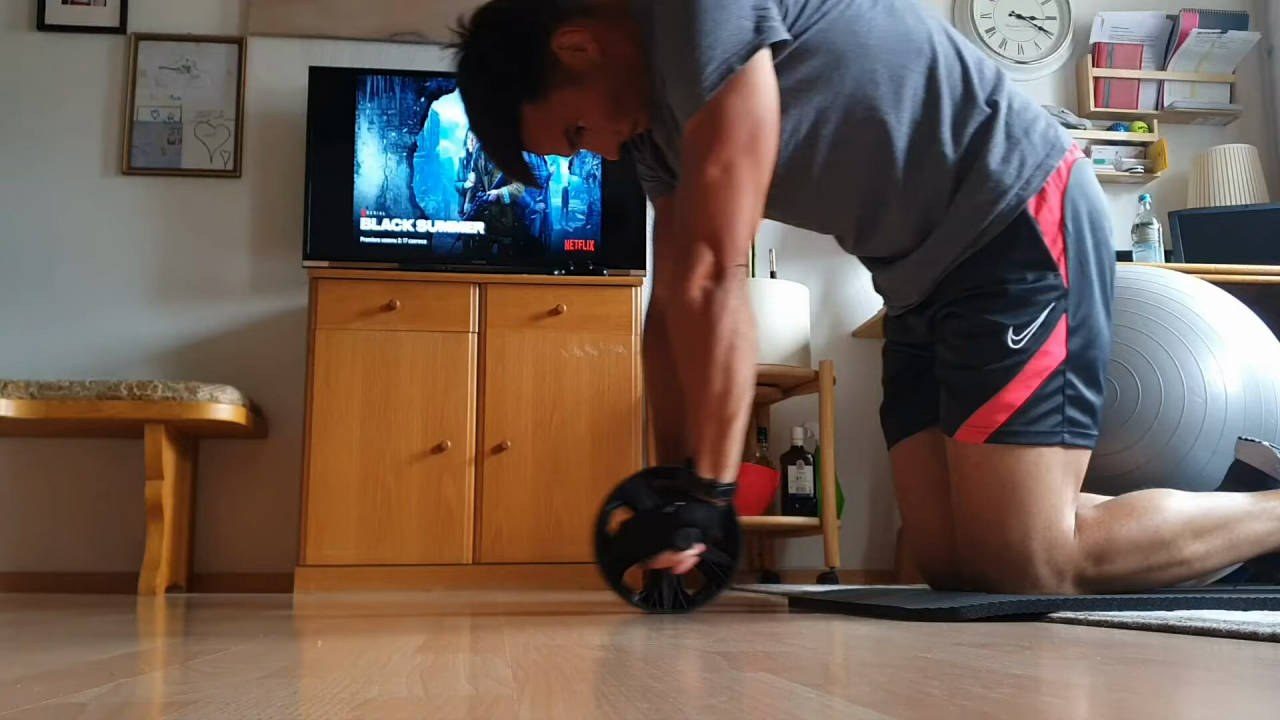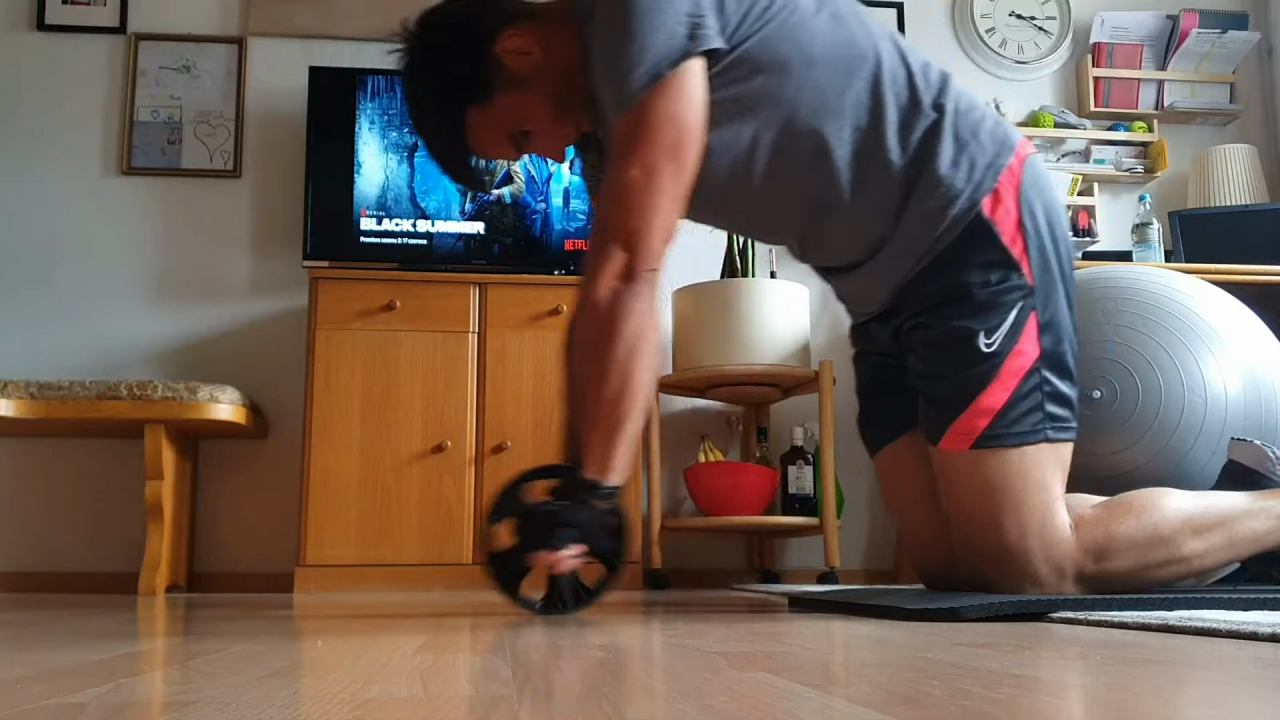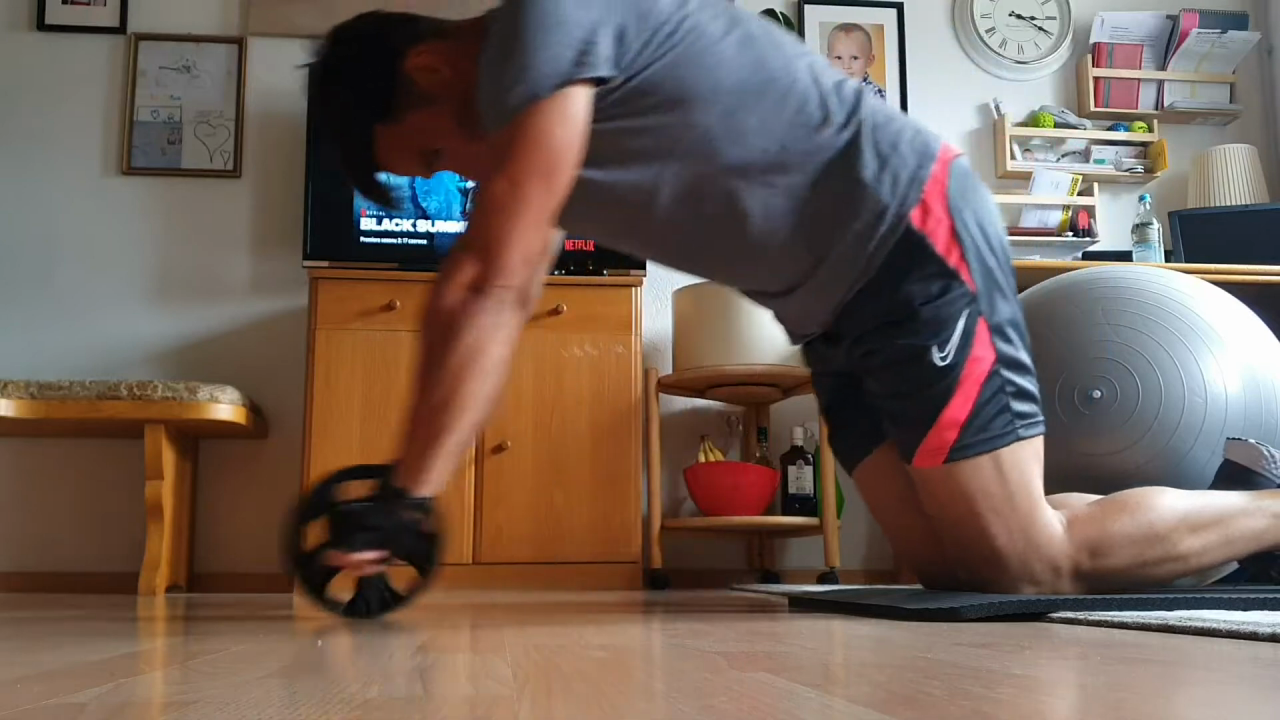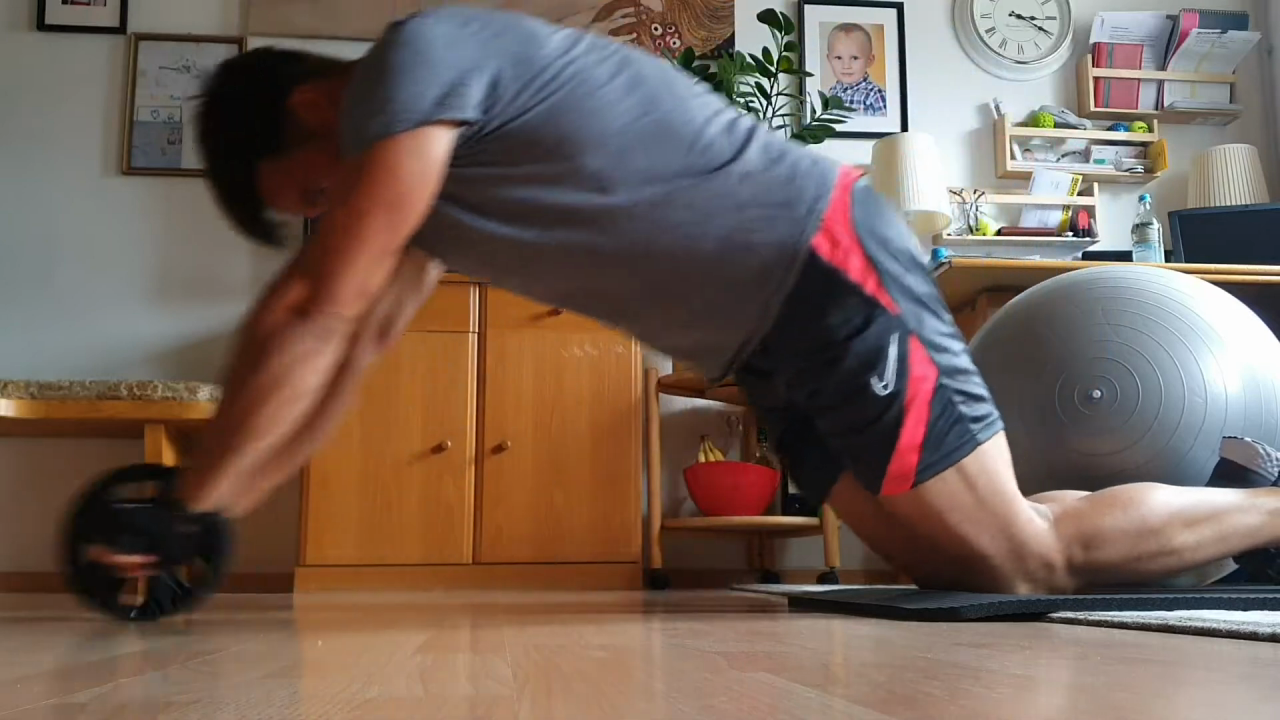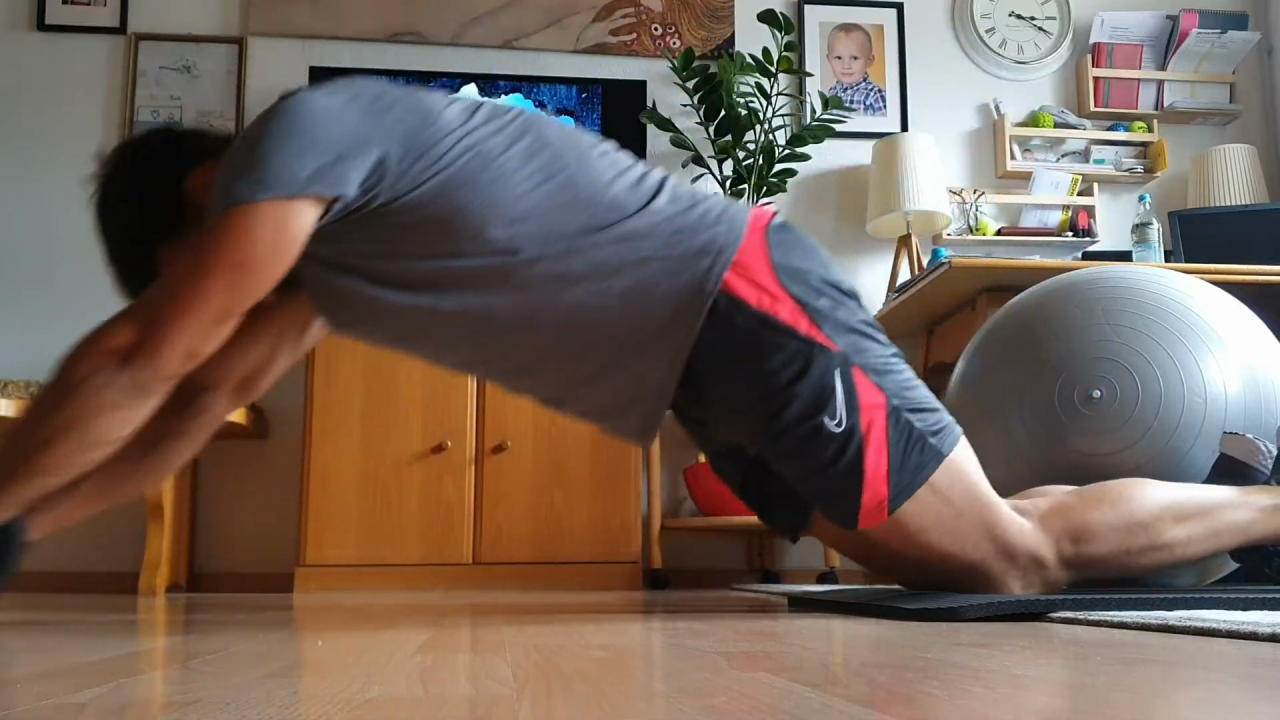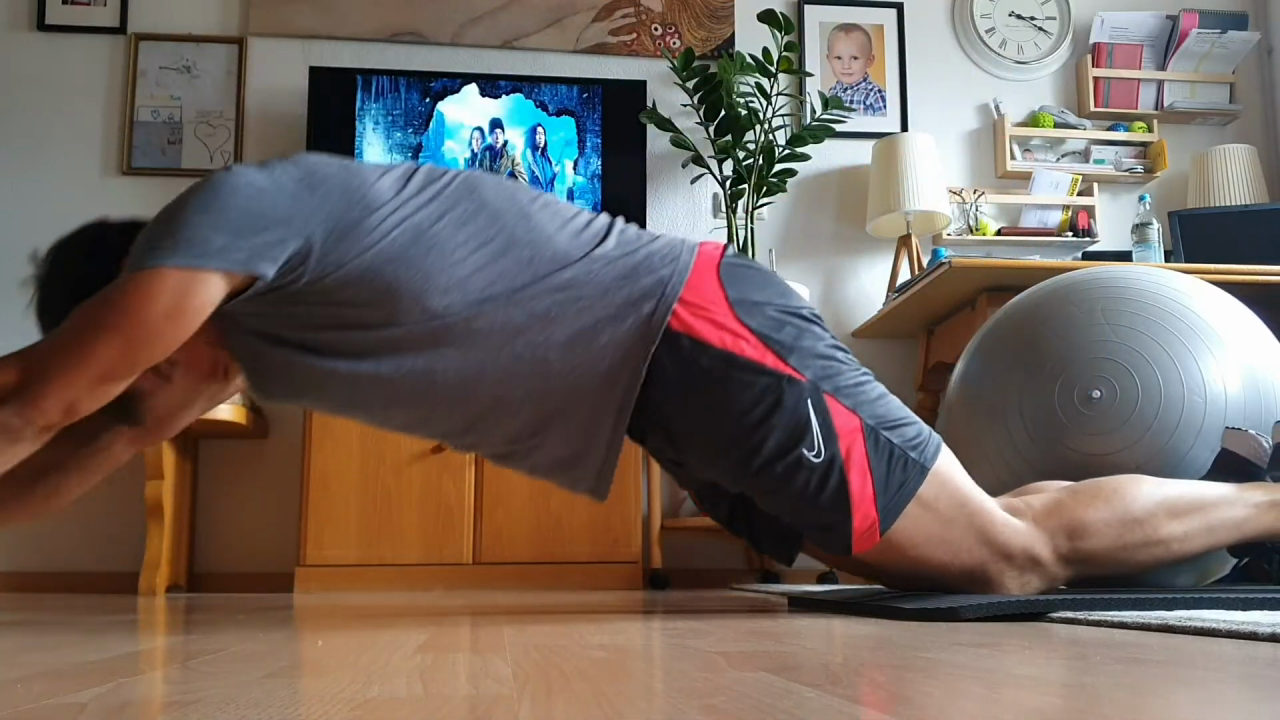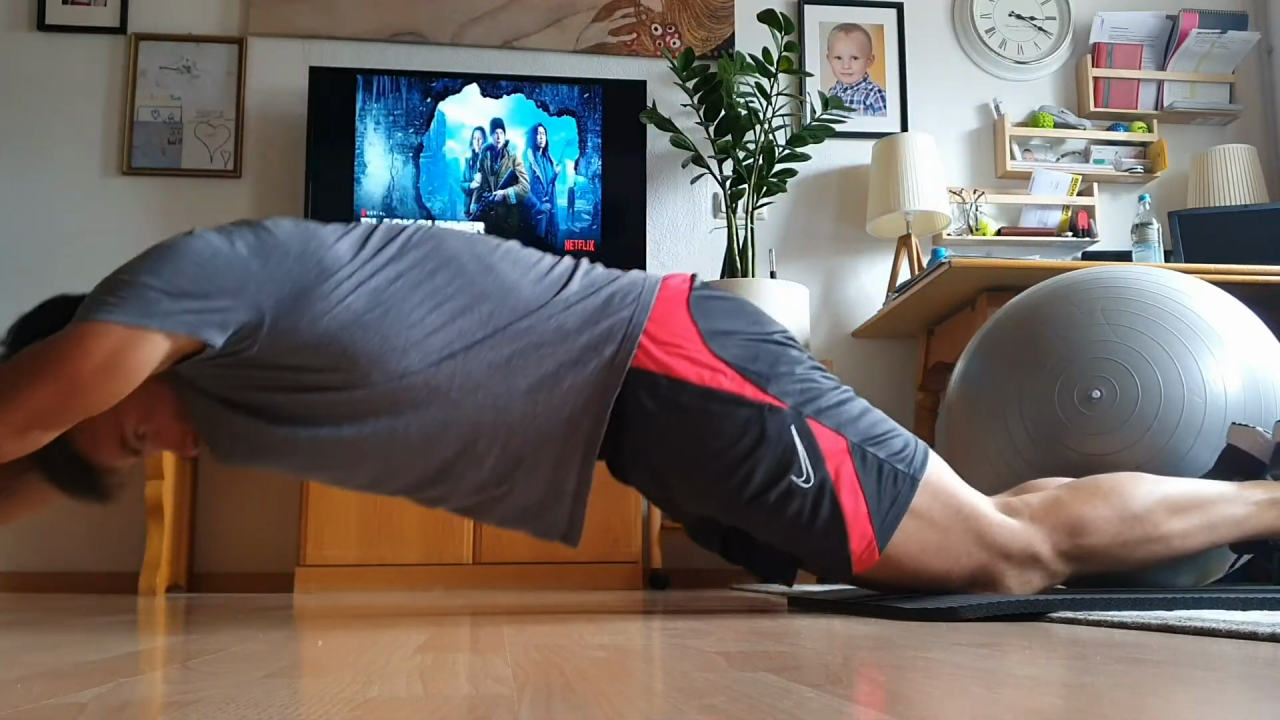
dt=0.3s
person 1, frame 1
right shoulder: (660, 119)
left elbow: (714, 272)
right elbow: (674, 304)
left hip: (1022, 223)
right hip: (929, 274)
left knee: (1026, 567)
right knee: (949, 563)
person 1, frame 2
right shoulder: (611, 103)
left elbow: (627, 274)
right elbow: (607, 302)
left hip: (982, 225)
right hip: (894, 282)
left knee: (1028, 565)
right knee: (948, 563)
person 1, frame 3
right shoulder: (528, 120)
left elbow: (480, 285)
right elbow: (498, 314)
left wrist: (401, 504)
right wrist: (401, 500)
left hip: (911, 236)
right hip: (842, 298)
left knee: (1027, 565)
right knee: (955, 562)
person 1, frame 4
right shoulder: (411, 156)
left elbow: (308, 312)
right elbow: (345, 350)
left wrist: (186, 511)
right wrist: (207, 513)
left hip: (825, 262)
right hip: (771, 320)
left knee: (1019, 558)
right knee: (948, 558)
person 1, frame 5
left shoulder: (313, 131)
right shoulder: (318, 244)
left elbow: (139, 355)
right elbow: (202, 401)
left hip: (747, 302)
right hip: (718, 347)
left knee: (1014, 554)
right knee: (979, 552)
person 1, frame 6
left shoulder: (234, 207)
right shoulder: (252, 310)
right elbow: (103, 439)
left hip: (702, 338)
right hip: (687, 374)
left knee: (1013, 551)
right knee: (988, 545)
person 1, frame 7
left shoulder: (199, 276)
right shoulder: (212, 363)
left hip: (671, 367)
right hip: (658, 404)
left knee: (1015, 549)
right knee: (999, 543)
